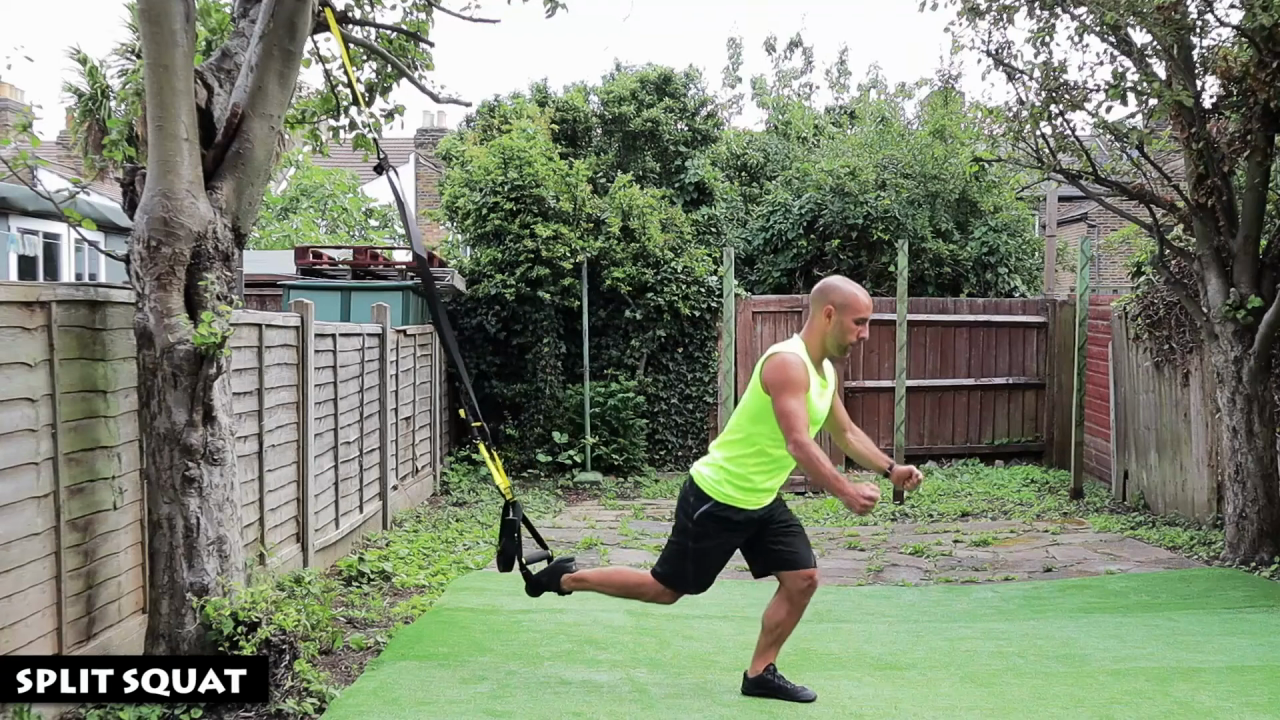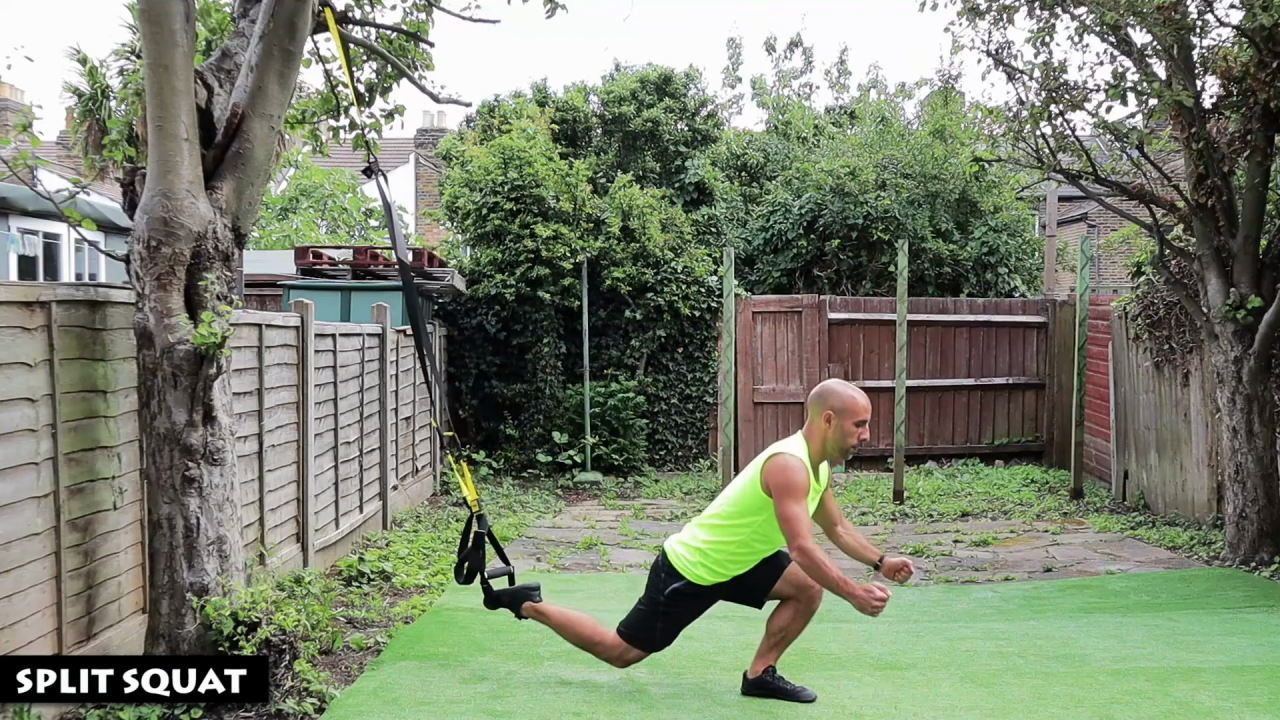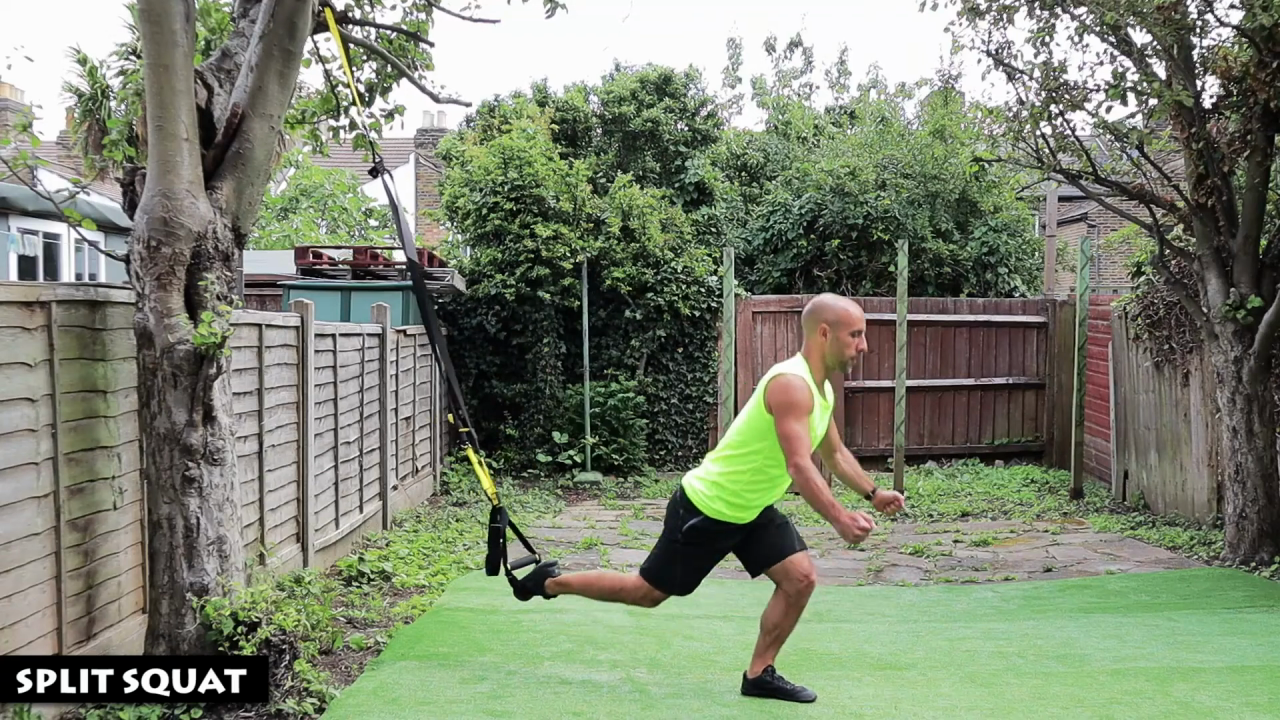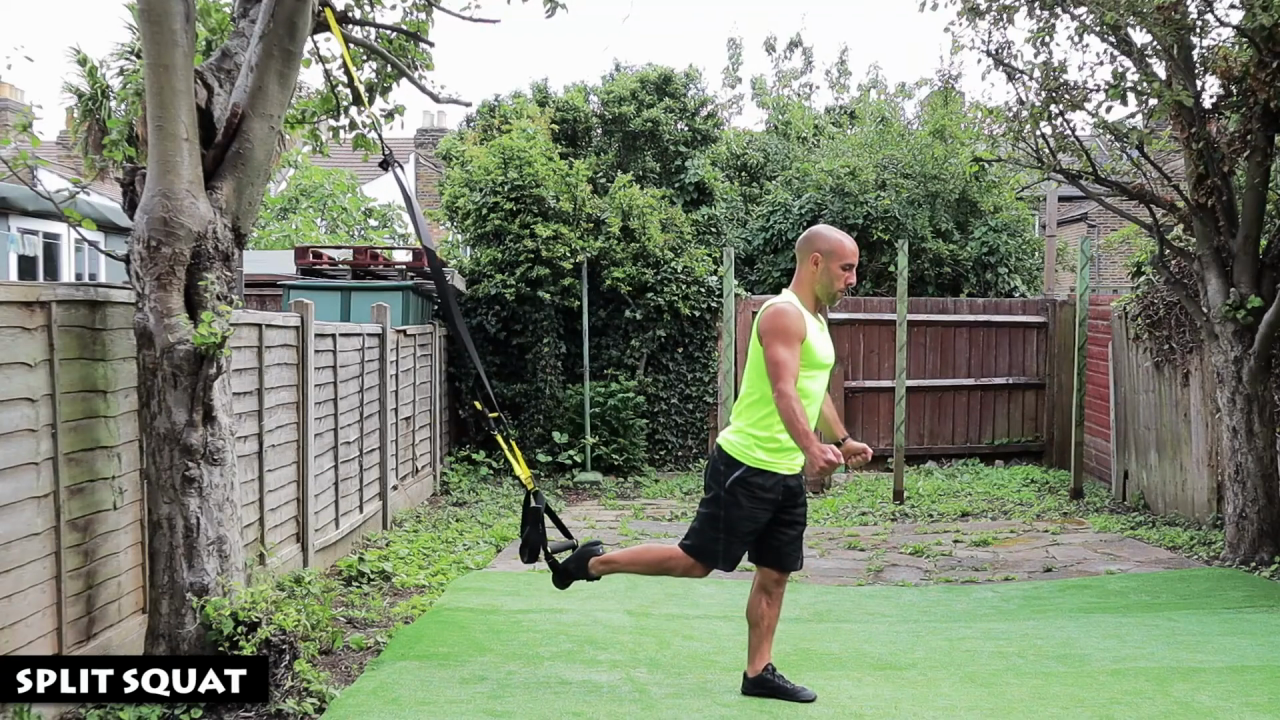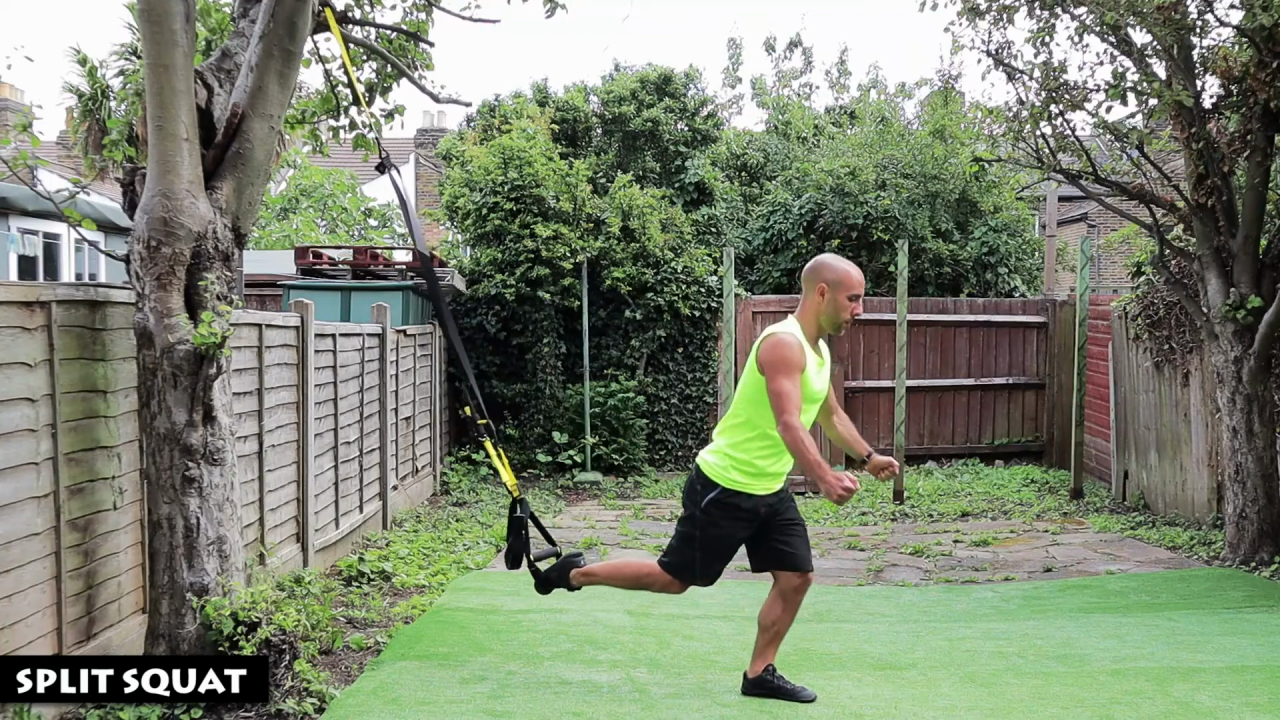
dt=0.7s
person 1, frame 1
left shoulder: (825, 371)
right shoulder: (788, 364)
left elbow: (847, 433)
right elbow: (799, 444)
left wrist: (891, 470)
right wrist: (848, 492)
left hip: (759, 500)
right hip: (717, 498)
left knee: (804, 578)
right knee: (662, 589)
left ankle: (760, 674)
right ankle: (566, 577)
person 1, frame 2
left shoulder: (817, 465)
right shoulder: (789, 466)
left elbow: (837, 528)
right elbow: (801, 548)
left wrist: (881, 562)
right wrist: (854, 594)
left hip: (727, 563)
right hip: (690, 571)
left knee: (807, 588)
right knee: (621, 652)
left ankle: (760, 674)
right ankle: (530, 605)
person 1, frame 3
left shoulder: (823, 385)
right shoulder: (791, 383)
left elbow: (834, 450)
right elbow: (798, 464)
left wrist: (871, 491)
right wrist: (839, 517)
left hip: (751, 508)
right hip: (705, 509)
left knee: (801, 576)
right knee: (648, 590)
left ankle: (759, 675)
right ankle: (551, 580)
person 1, frame 4
left shoulder: (814, 320)
right shoulder: (783, 314)
right elbow: (784, 393)
left wrist: (843, 440)
right wrist: (813, 448)
left hip: (785, 473)
right hip: (746, 467)
left knee: (774, 575)
right knee: (694, 561)
left ankle: (759, 673)
right ankle: (595, 562)
person 1, frame 5
left shoulder: (818, 350)
right shoulder: (784, 344)
left elbow: (833, 417)
right elbow: (789, 424)
left wrist: (869, 457)
right wrist: (826, 479)
left hip: (767, 489)
right hip: (724, 486)
left knee: (797, 576)
right knee: (671, 578)
left ankle: (759, 674)
right ankle: (573, 573)
